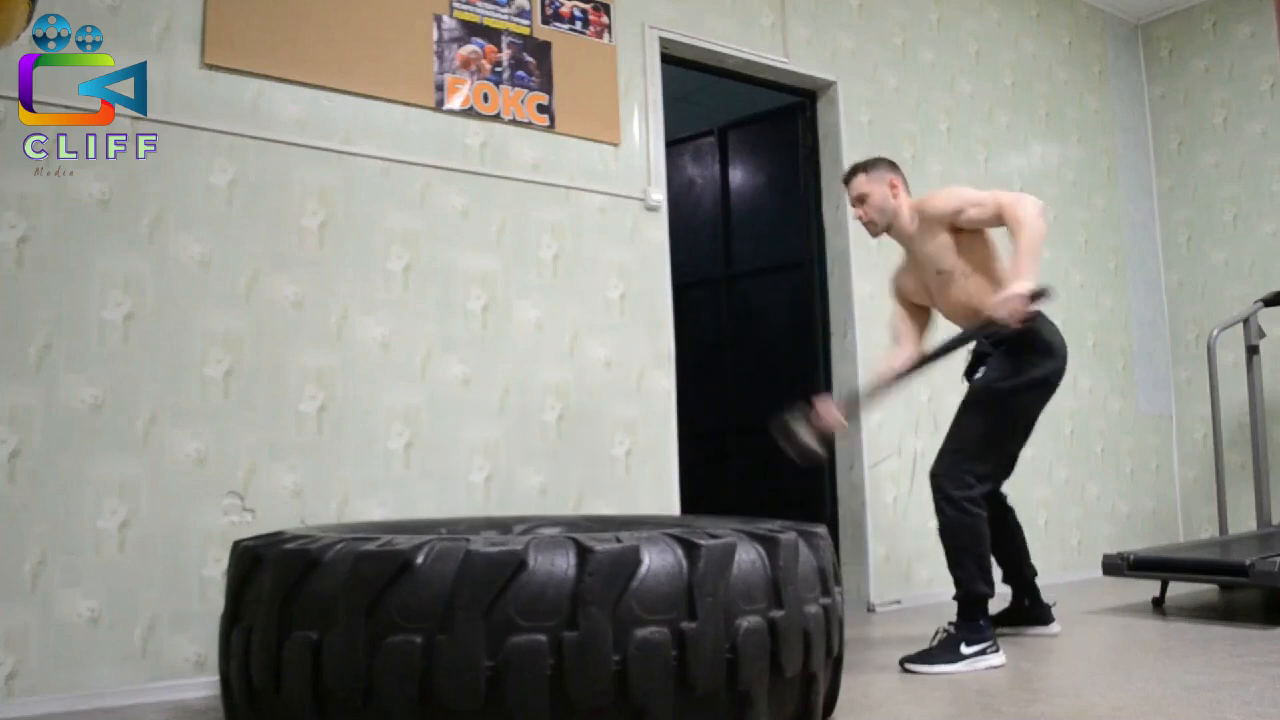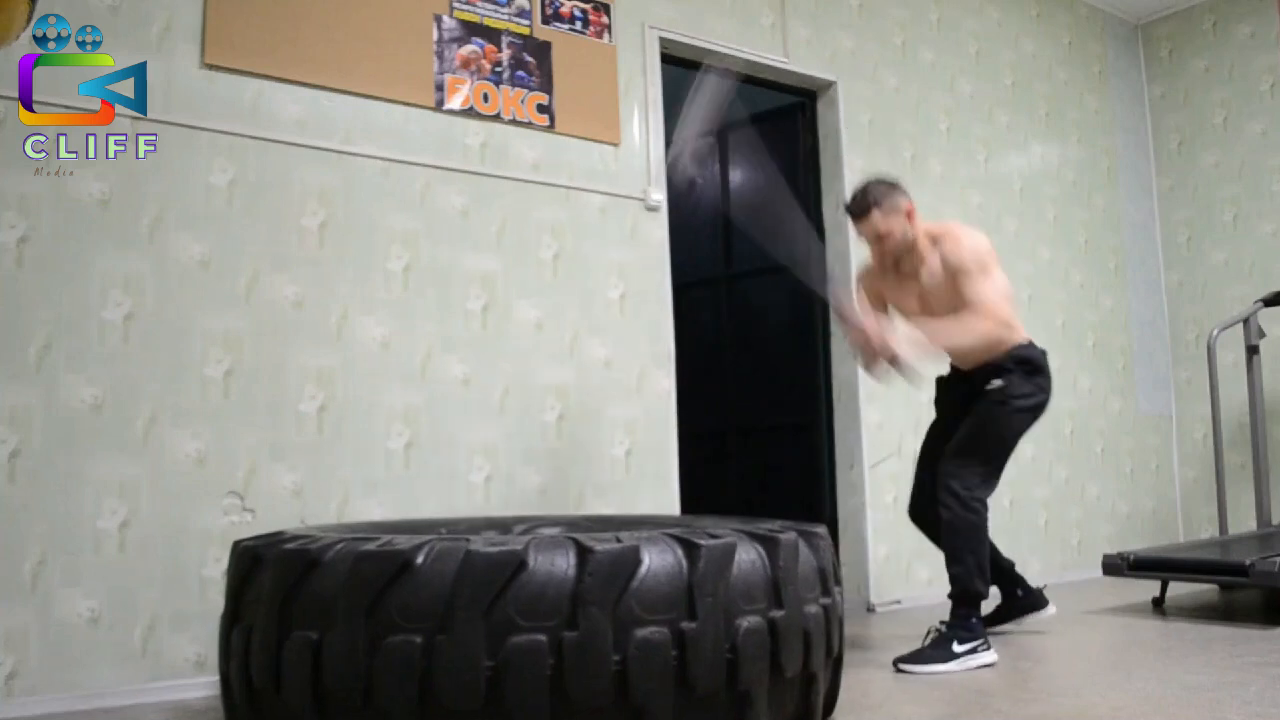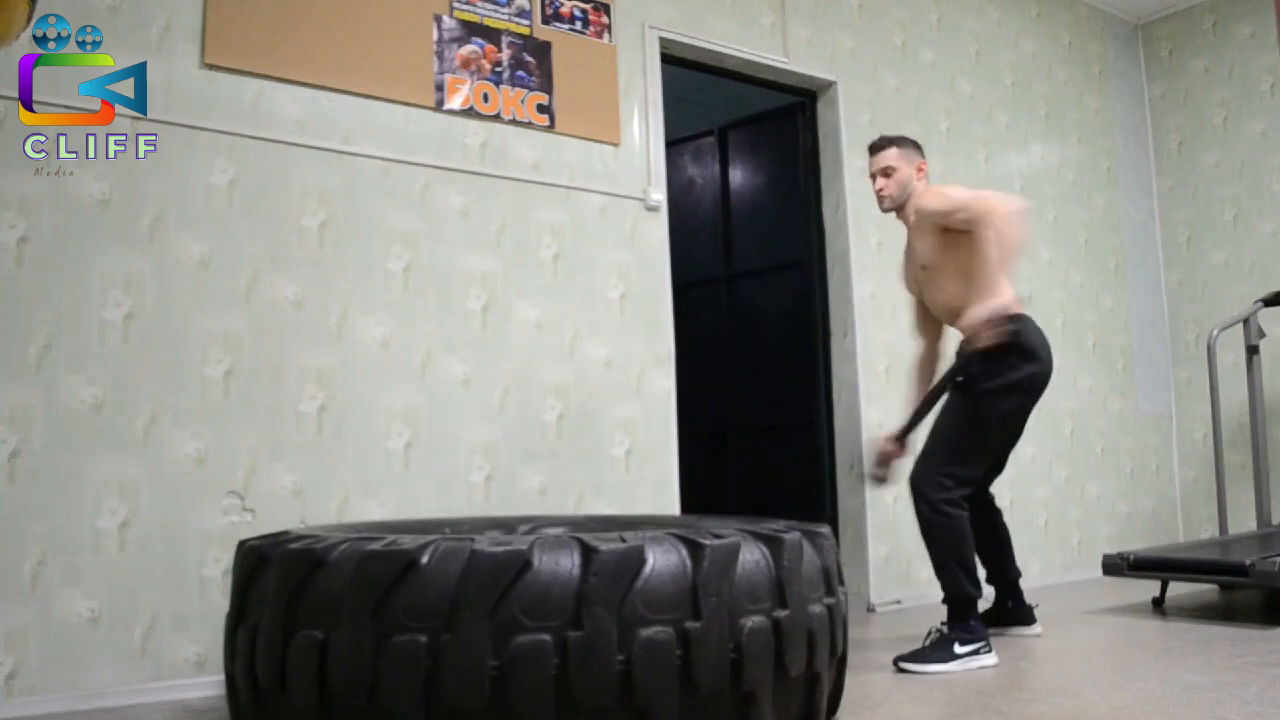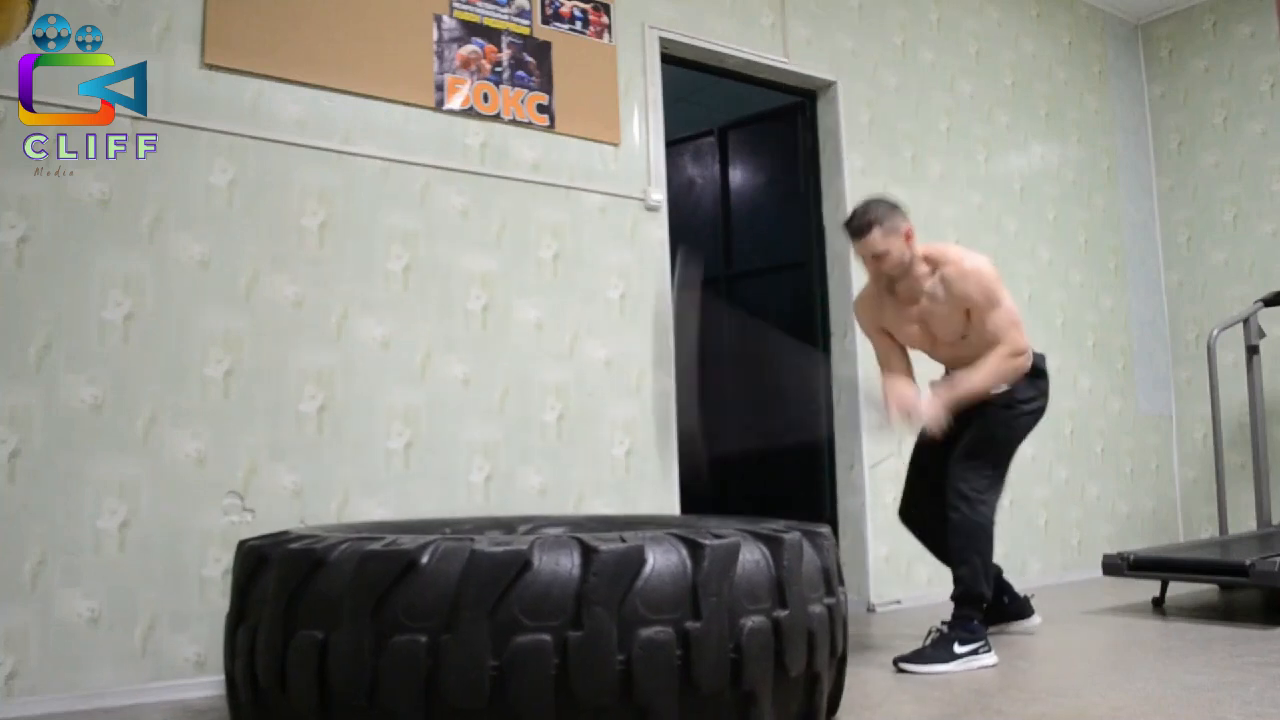
dt=1s
person 1, frame 1
left shoulder: (939, 208)
right shoulder: (906, 279)
left elbow: (1023, 206)
right elbow: (904, 350)
left wrist: (1019, 281)
left hip: (1024, 347)
right hip: (1010, 354)
left knee: (955, 480)
right knee: (980, 485)
left ankle: (974, 635)
right ankle: (1029, 604)
person 1, frame 2
left shoulder: (962, 245)
right shoulder: (876, 274)
left elbow: (997, 322)
right elbow: (868, 341)
left wrist: (914, 337)
right wrist: (872, 342)
left hip: (1017, 373)
right hip: (965, 382)
left knee: (961, 486)
right knee: (927, 505)
left ankle: (967, 632)
right ankle: (1019, 593)
person 1, frame 3
left shoulder: (937, 204)
right shoulder: (910, 260)
left elbow: (1005, 208)
right elbow: (928, 343)
left wrist: (990, 295)
right wrist: (900, 430)
left hip: (1008, 351)
right hip: (1000, 358)
left knee: (934, 484)
right knee: (966, 487)
left ankle: (967, 633)
right ankle: (1012, 604)
person 1, frame 4
left shoulder: (966, 272)
right shoulder: (871, 304)
left elbow: (1014, 348)
right elbow: (895, 380)
left wrist: (944, 398)
right wrist: (905, 400)
left hip: (1016, 382)
right hip: (959, 393)
left knee: (968, 484)
right knee: (920, 508)
left ankle: (968, 633)
right ankle: (1006, 602)
